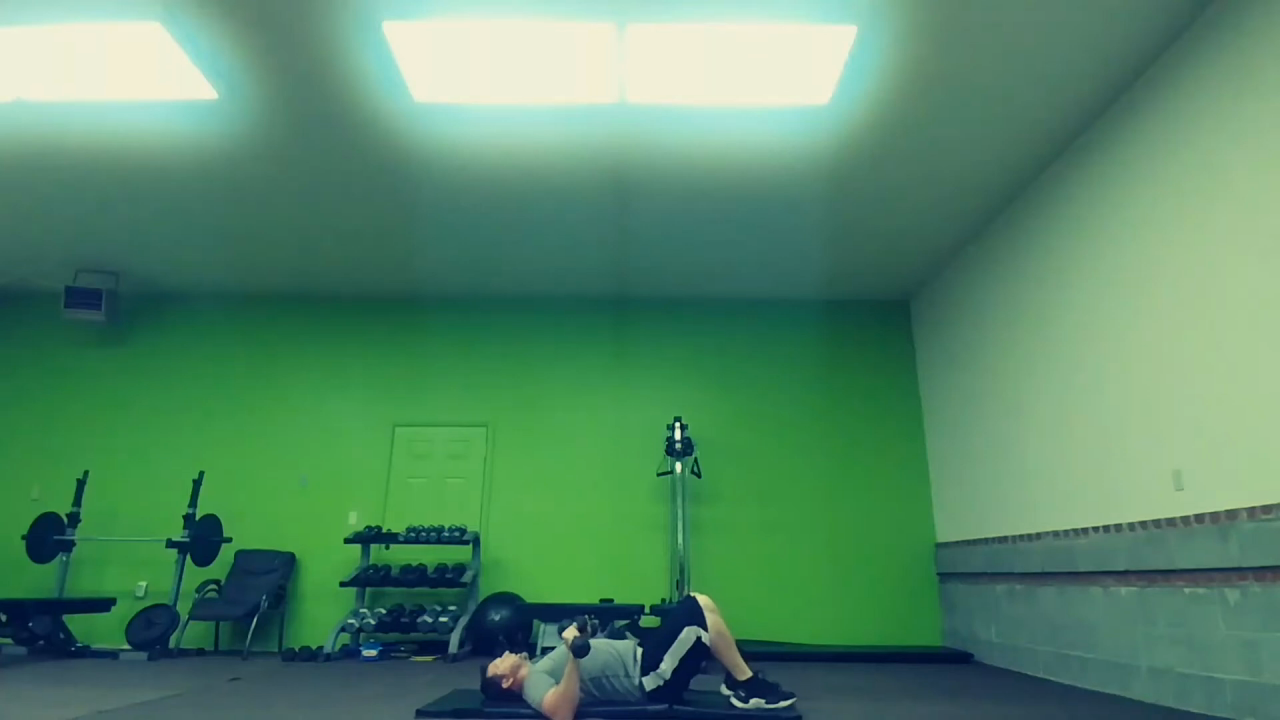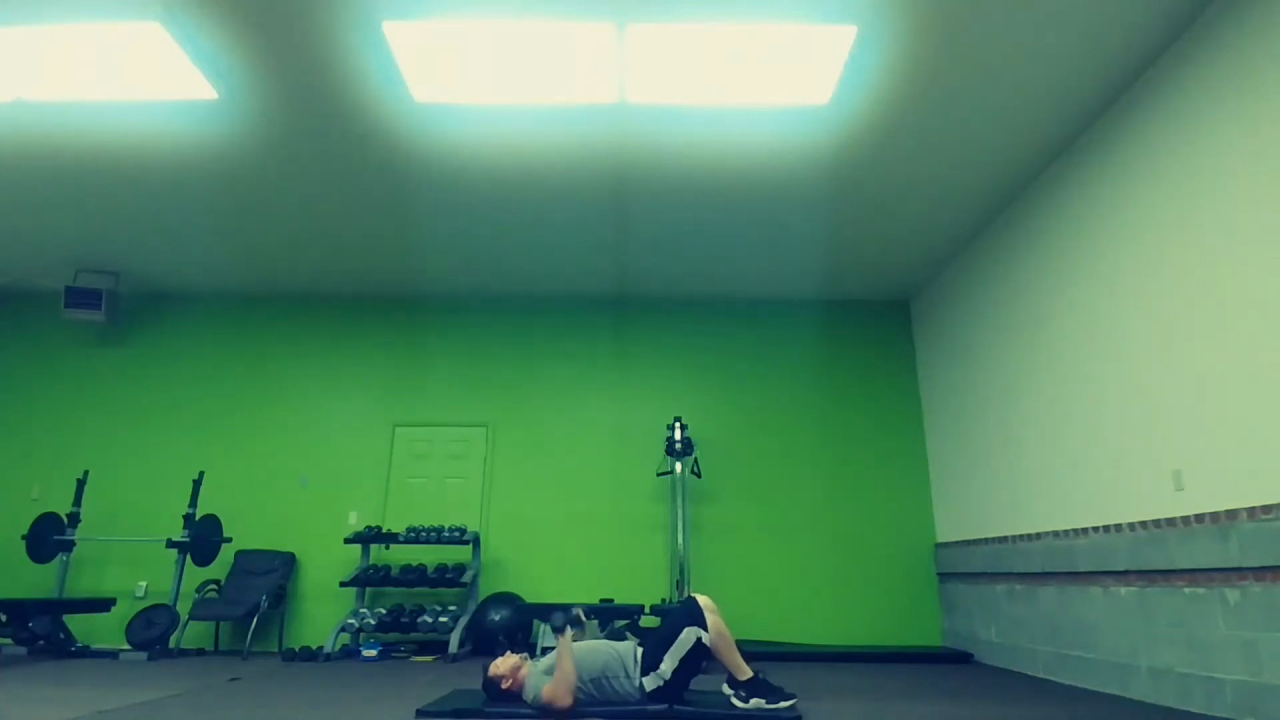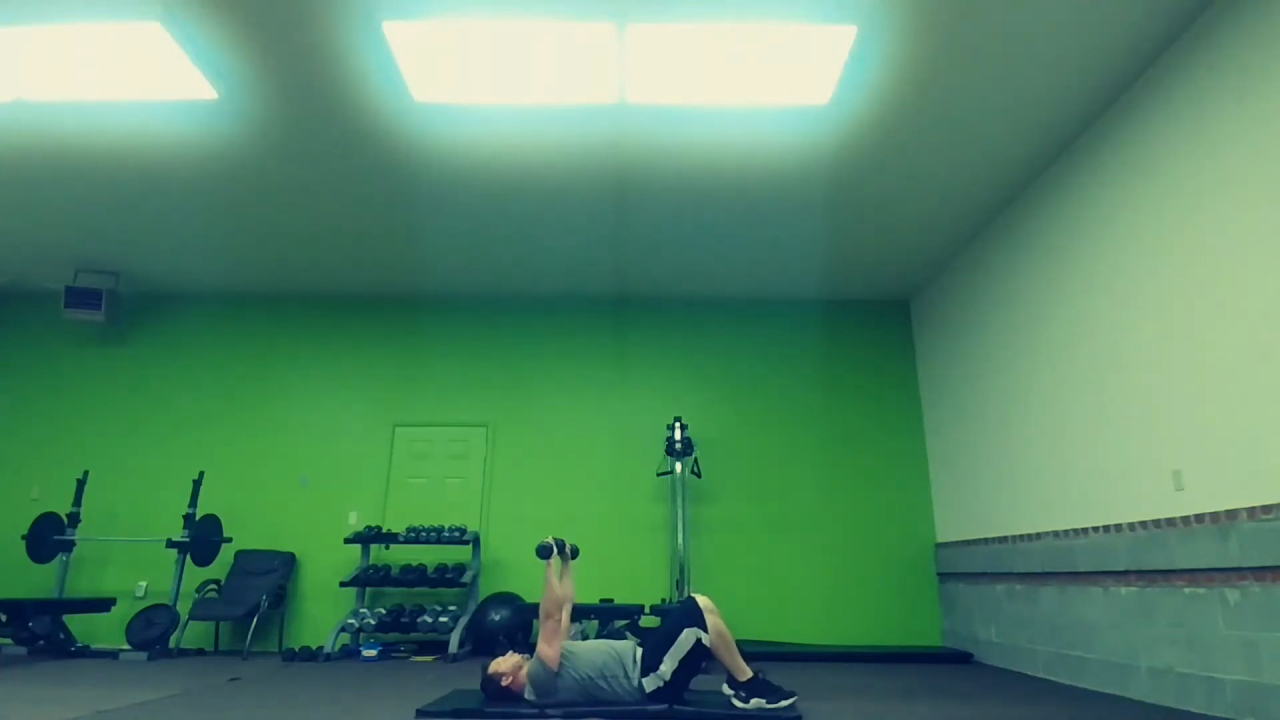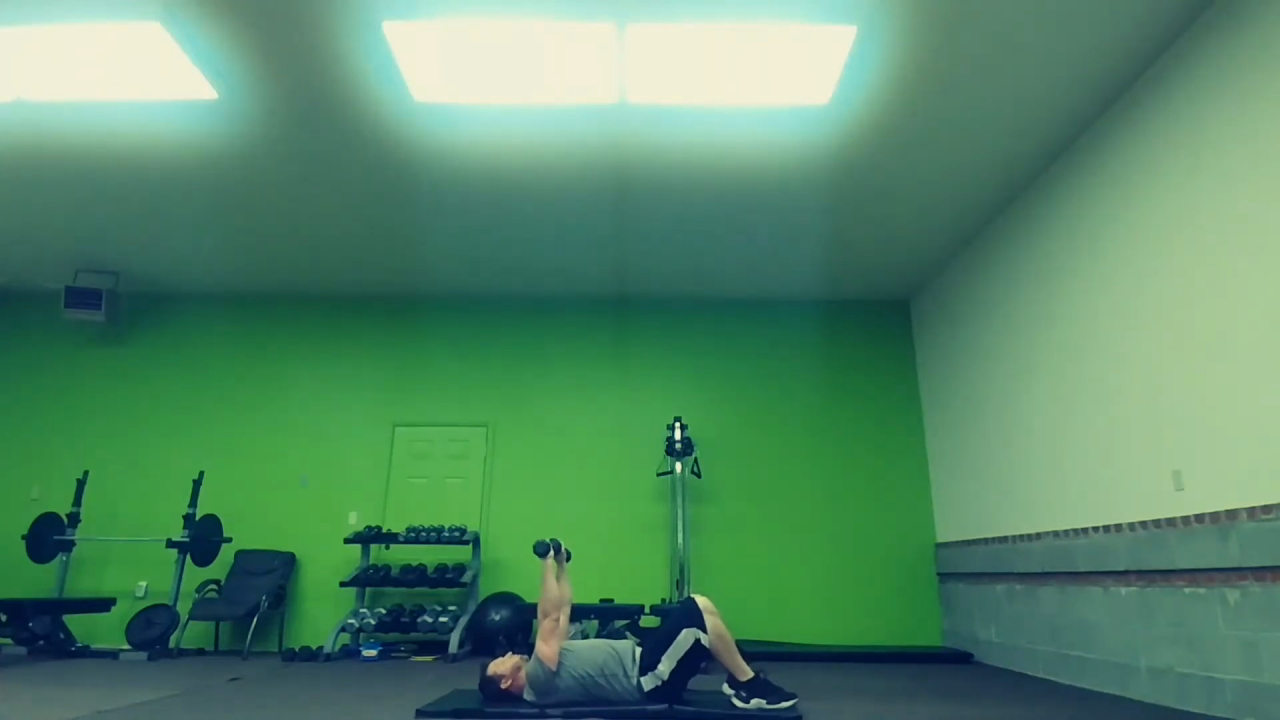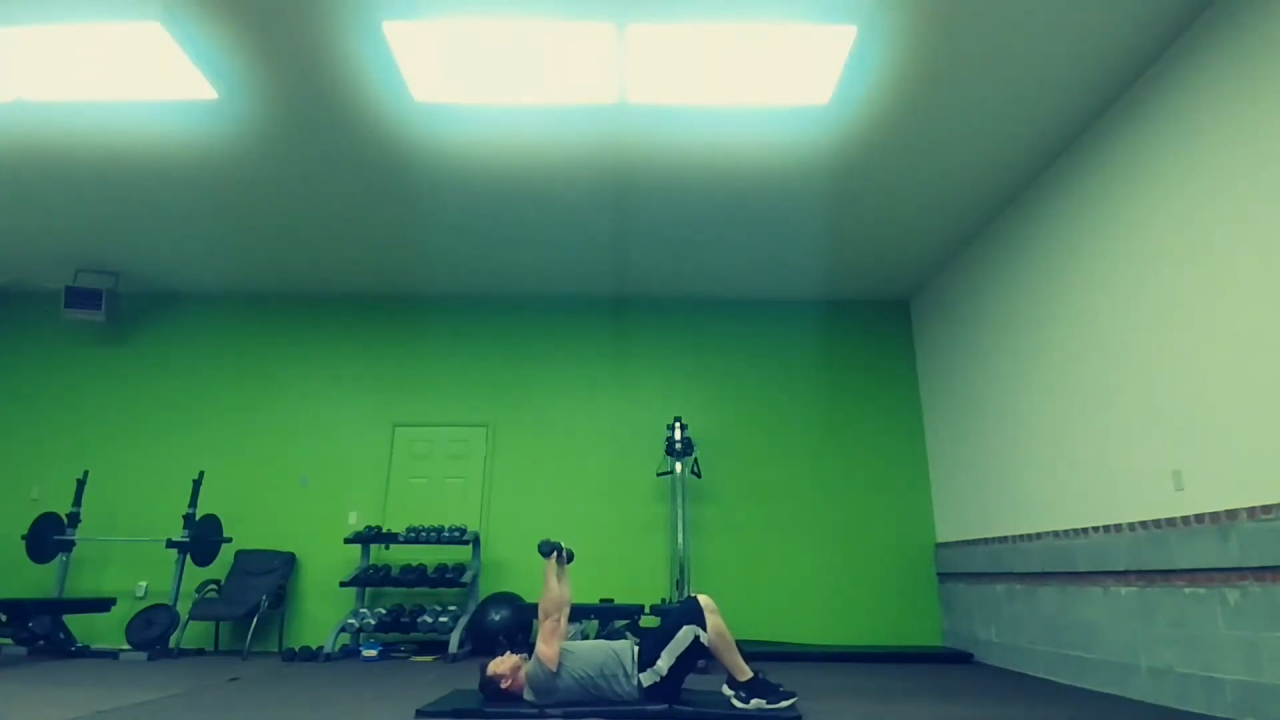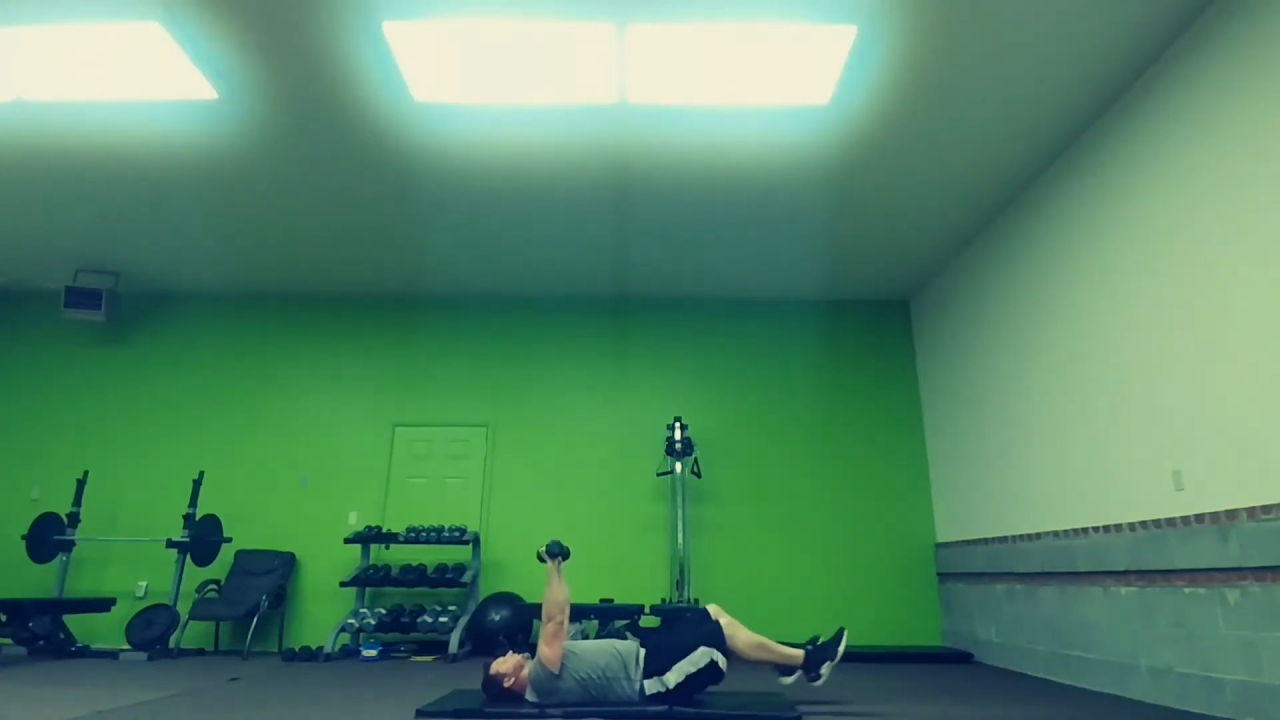
dt=0.7s
person 1, frame 1
left shoulder: (540, 671)
right shoulder: (533, 683)
left wrist: (578, 639)
right wrist: (574, 654)
left hip: (641, 659)
right hip: (648, 679)
left knee: (699, 603)
right knee: (700, 613)
left ankle: (736, 680)
right ankle: (748, 687)
person 1, frame 2
left shoulder: (541, 670)
right shoulder: (534, 685)
right elbow: (563, 699)
right wrist: (565, 635)
left hip: (641, 660)
right hip: (648, 679)
left knee: (700, 605)
right knee: (699, 613)
left ankle: (741, 681)
right ankle: (749, 687)
person 1, frame 3
left shoulder: (544, 669)
right shoulder: (540, 681)
left elbow: (564, 611)
right elbow: (551, 618)
left wrist: (567, 564)
right wrist: (550, 564)
left hip: (642, 663)
right hip: (648, 679)
left knee: (698, 605)
right knee: (700, 611)
left ankle: (742, 682)
right ankle: (748, 687)
person 1, frame 4
left shoulder: (544, 670)
right shoulder: (540, 681)
left elbow: (563, 613)
right elbow: (549, 618)
left wrist: (561, 565)
right wrist: (546, 565)
left hip: (643, 668)
right hip: (648, 680)
left knee: (698, 607)
right knee: (699, 612)
left ankle: (742, 681)
right ankle: (750, 687)
person 1, frame 5
left shoulder: (541, 673)
right shoulder: (539, 680)
left elbow: (561, 615)
right elbow: (550, 619)
left wrist: (562, 567)
right wrist: (550, 565)
left hip: (641, 665)
right hip: (646, 679)
left knee: (700, 607)
right knee: (700, 610)
left ankle: (740, 681)
right ankle: (748, 687)
person 1, frame 6
left shoulder: (545, 670)
right shoulder: (542, 680)
left elbow: (560, 619)
right elbow: (554, 621)
left wrist: (559, 568)
right wrist: (551, 567)
left hip: (643, 660)
right hip: (647, 680)
left knee: (712, 615)
right knee: (720, 634)
left ankle: (792, 659)
right ankle: (809, 662)
